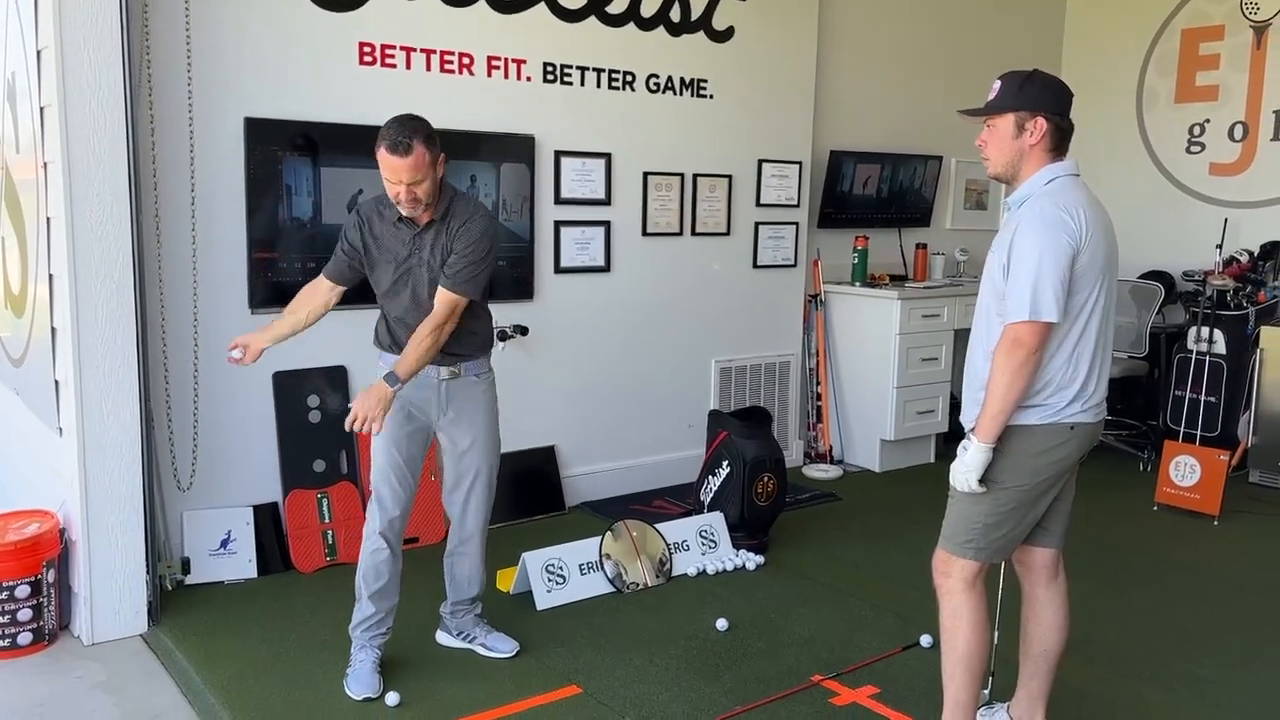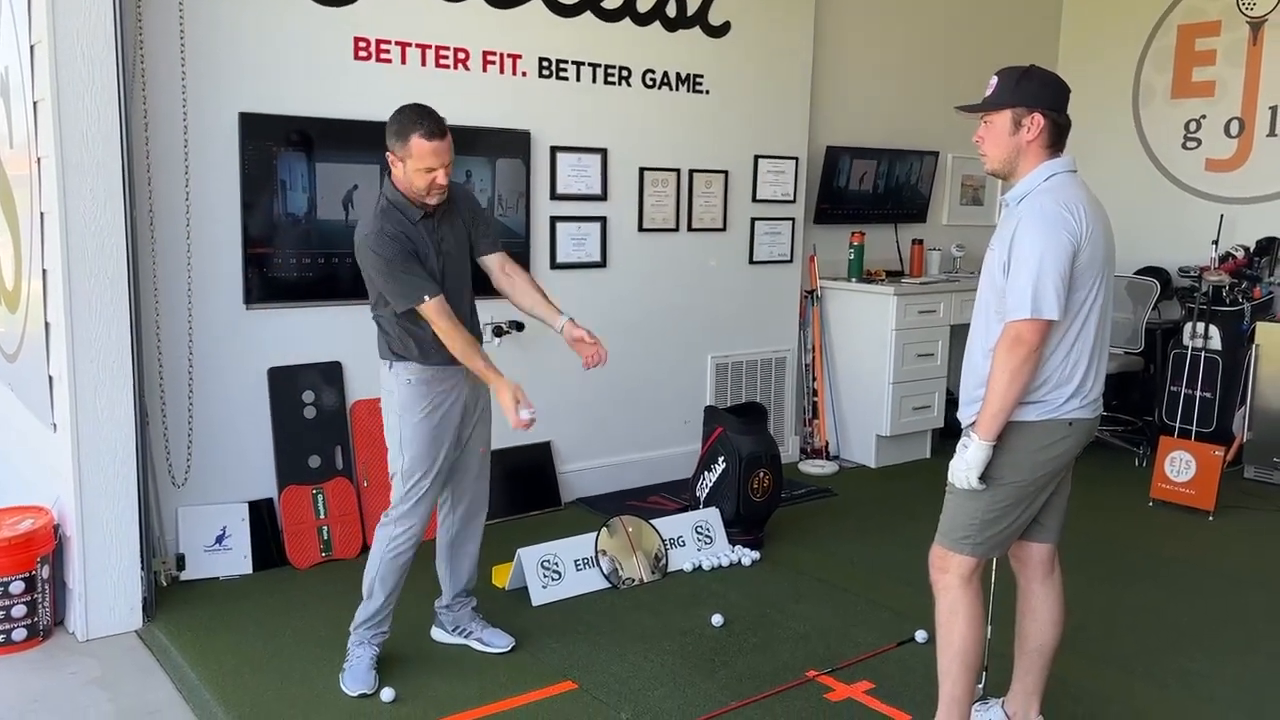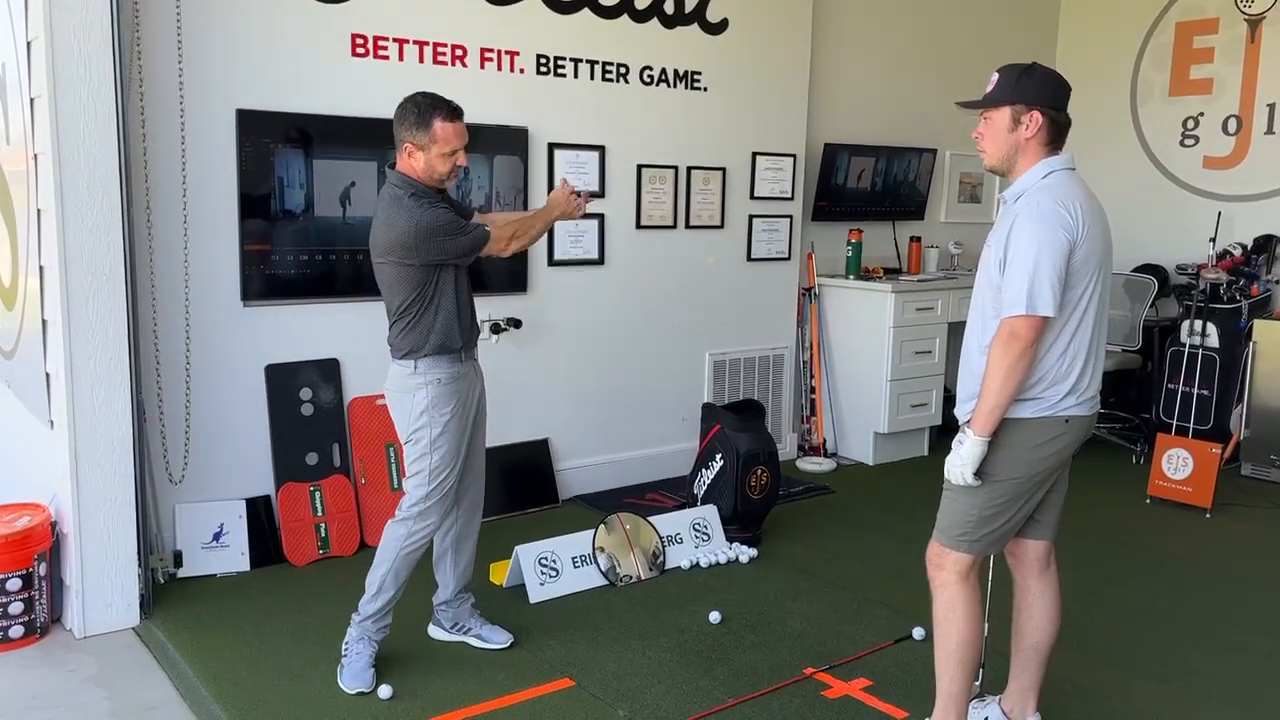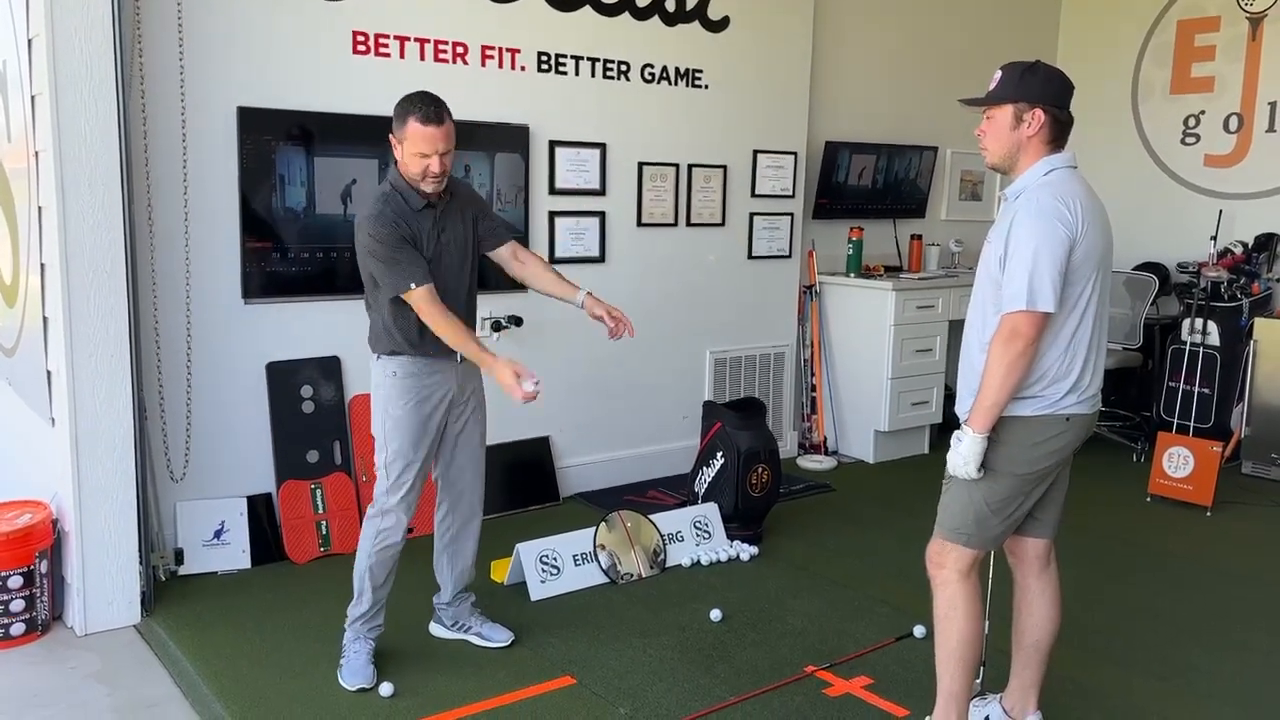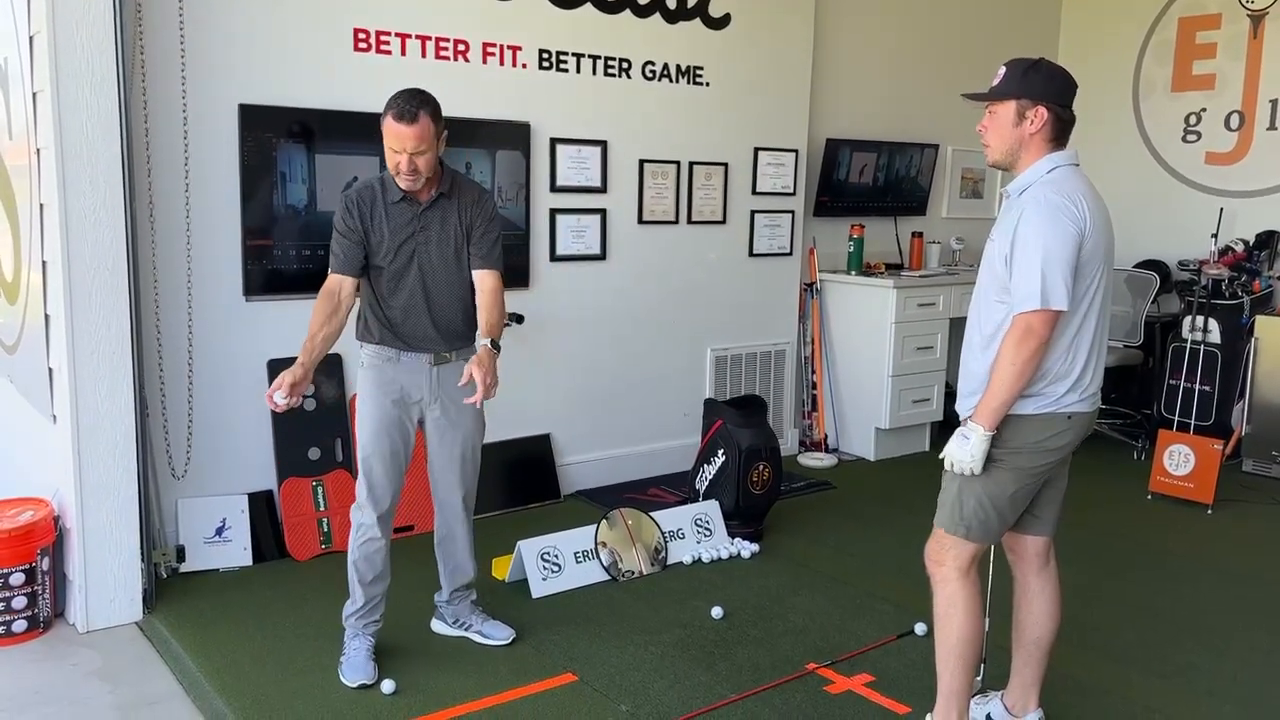
dt=0.4s
person 1, frame 1
left shoulder: (1044, 211)
right shoulder: (1071, 202)
left elbow: (1024, 338)
left wrist: (980, 439)
left hip: (1027, 428)
right hip: (1060, 420)
left knee: (956, 568)
right knee: (1039, 565)
person 1, frame 2
left shoulder: (1043, 209)
right shoulder: (1065, 199)
left elbow: (1025, 335)
left wrist: (981, 436)
left hip: (1024, 425)
right hip: (1054, 418)
left knee: (952, 565)
right knee: (1035, 560)
person 1, frame 3
left shoulder: (1040, 205)
right shoulder: (1063, 196)
left elbow: (1020, 332)
left wrist: (976, 432)
left hip: (1021, 421)
right hip: (1051, 415)
left knee: (950, 563)
right knee: (1031, 557)
person 1, frame 4
left shoulder: (1041, 203)
right shoulder: (1065, 194)
left elbow: (1021, 329)
left wrist: (974, 428)
left hip: (1022, 419)
right hip: (1052, 413)
left knee: (950, 560)
right knee: (1031, 555)
person 1, frame 5
left shoulder: (1046, 200)
right shoulder: (1060, 192)
left elbow: (1032, 328)
left wrist: (979, 425)
left hip: (1022, 418)
right hip: (1049, 412)
left knee: (949, 556)
right knee: (1030, 552)
person 2, frame 1
left shoulder: (474, 224)
right shoulder: (367, 219)
left elbow: (442, 318)
right elbow: (325, 288)
left wrist: (388, 384)
right wrist: (264, 338)
left hip: (467, 379)
right hip: (397, 378)
left knee: (471, 507)
right knee: (387, 513)
left ankle: (461, 618)
right ankle: (367, 643)
person 2, frame 2
left shoulder: (460, 203)
right shoulder: (379, 232)
left elbow: (503, 271)
right elbow: (438, 317)
left wrist: (563, 325)
right wrist: (499, 384)
left hip: (475, 372)
right hip: (416, 377)
left knee: (467, 503)
right knee: (409, 511)
left ankle: (456, 614)
right ankle: (366, 640)
person 2, frame 3
left shoulder: (428, 195)
right shoulder: (410, 220)
left elbow: (486, 224)
right elbow: (502, 242)
left wrist: (547, 211)
right wrist: (553, 210)
left hip: (458, 368)
right hip: (428, 378)
left knee: (464, 498)
right knee: (424, 506)
left ankle: (452, 610)
right ankle: (362, 635)
person 2, frame 4
left shoulder: (461, 197)
right shoulder: (381, 219)
left elbow: (515, 257)
right elbow: (429, 307)
left wrist: (585, 299)
right wrist: (496, 365)
left hip: (462, 370)
right hip: (407, 375)
left knee: (465, 498)
right knee: (392, 509)
left ankle: (453, 609)
right ankle: (360, 634)
person 2, frame 5
left shoulder: (474, 202)
right shoulder: (360, 203)
left elbow: (487, 284)
right elbow: (339, 291)
left wrist: (487, 349)
right wrist: (306, 363)
left hip: (456, 368)
right hip: (387, 367)
left knee: (456, 498)
right knee: (375, 505)
left ankle: (456, 606)
right ankle: (360, 629)
